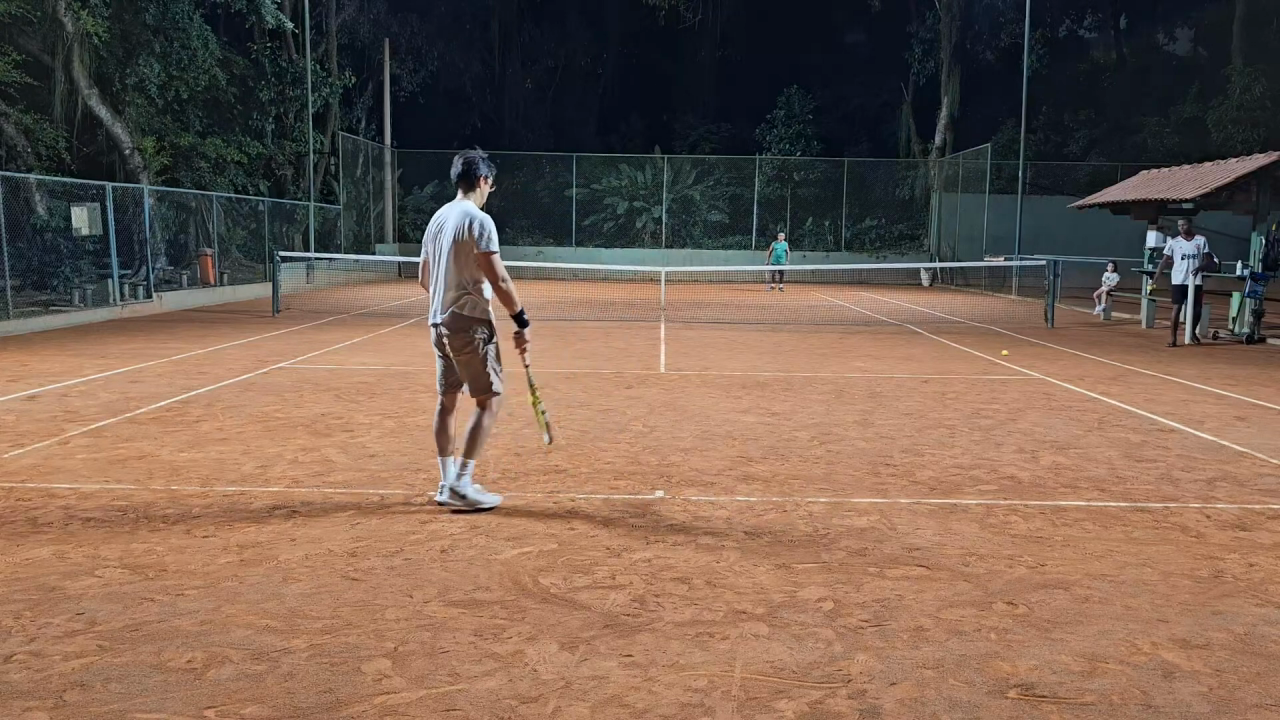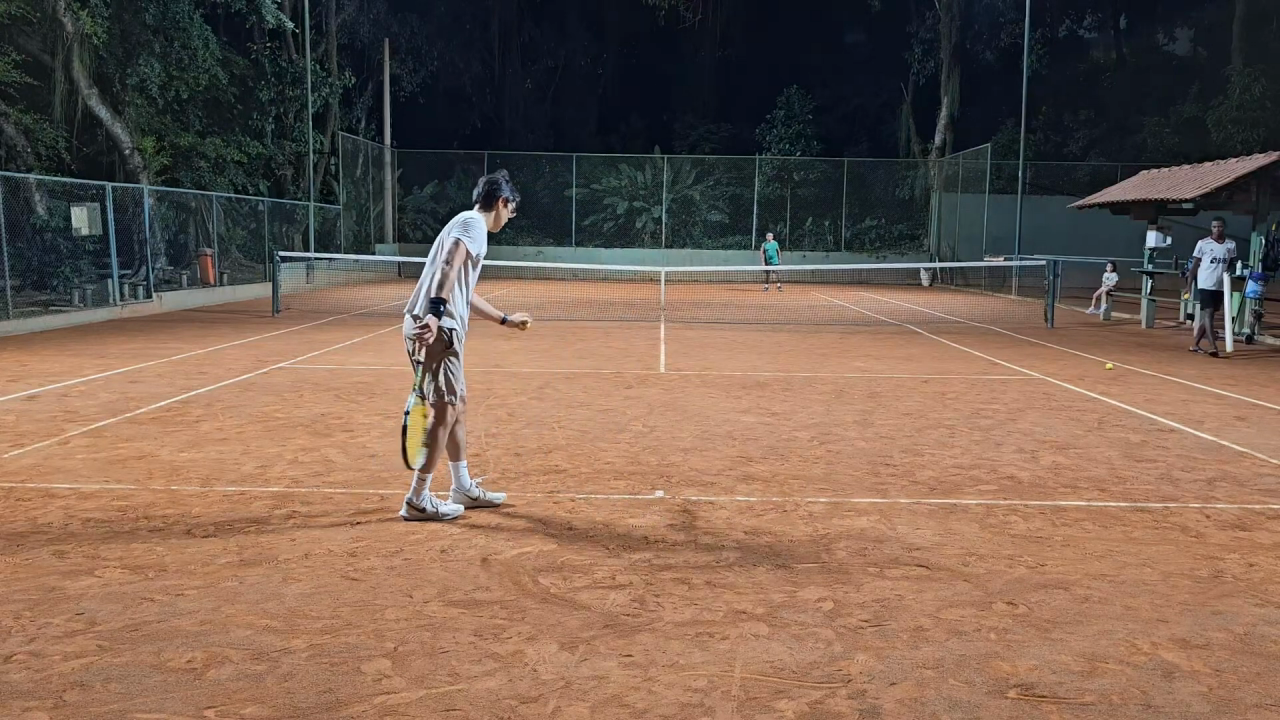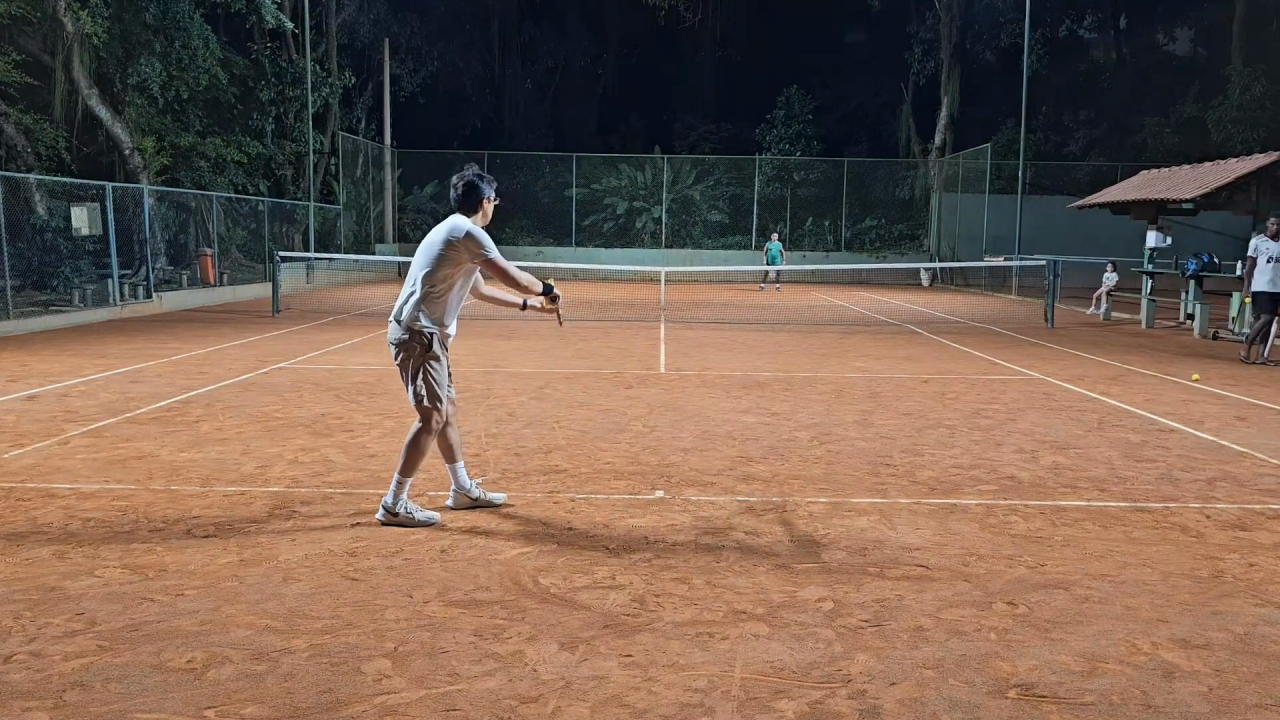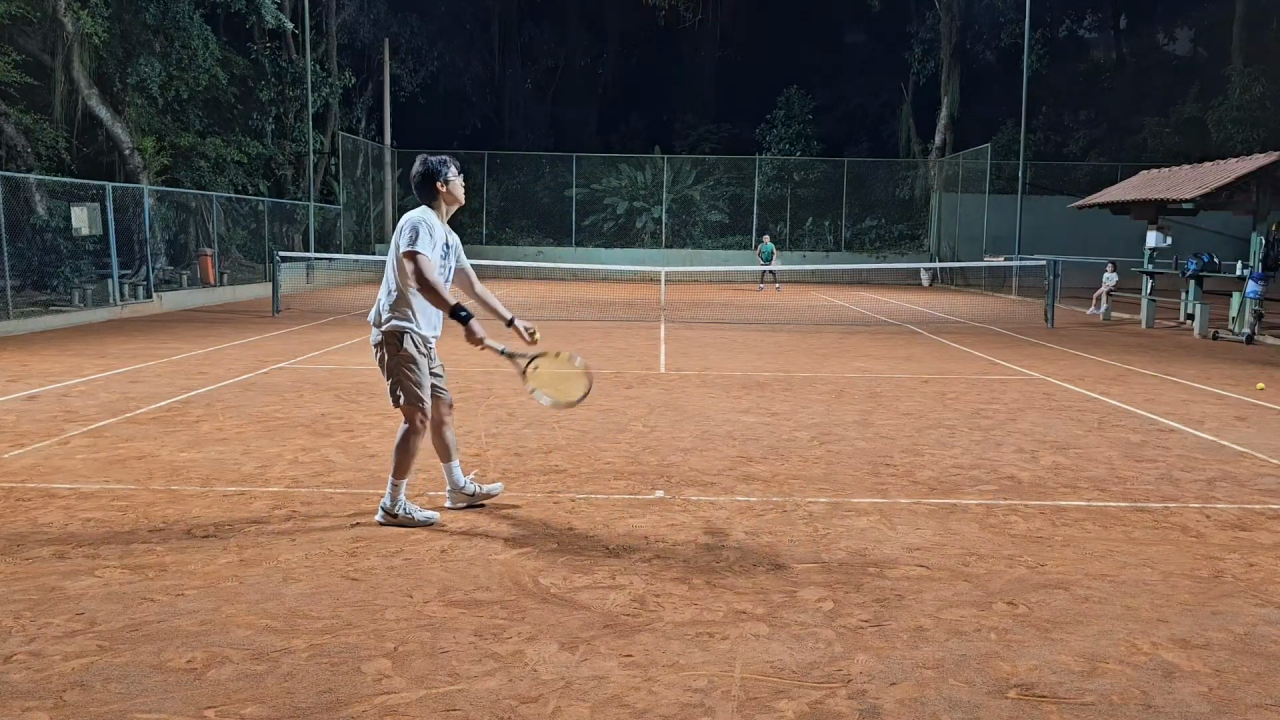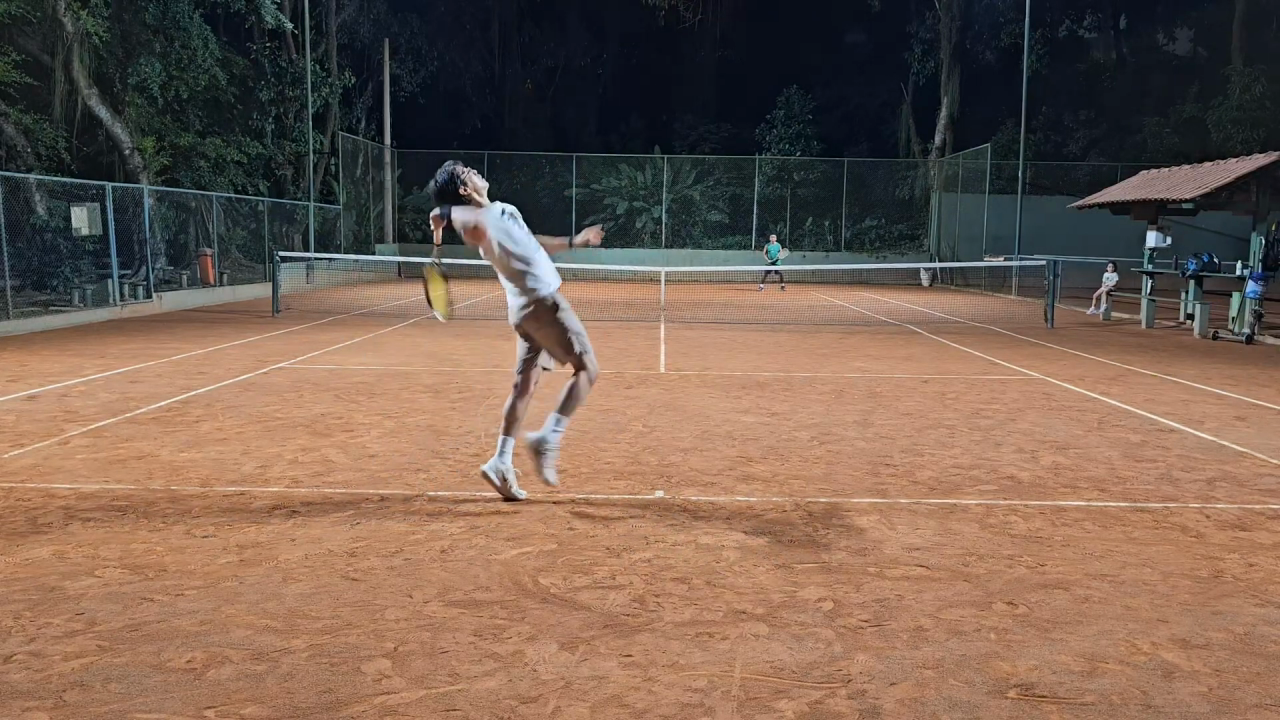
dt=1s
person 1, frame 1
left shoulder: (437, 219)
right shoulder: (479, 220)
left elbow: (425, 279)
right elbow: (499, 280)
right wrist: (522, 322)
left hip: (440, 323)
right hip: (470, 323)
left knee: (447, 402)
right knee: (488, 401)
left ankle: (450, 483)
right ankle: (461, 484)
person 1, frame 2
left shoulder: (468, 225)
right shoulder: (472, 222)
left elbow: (467, 293)
right elbow: (447, 267)
left wrist: (506, 319)
right wrist: (435, 311)
left hip: (441, 326)
right hip: (436, 327)
left knee: (455, 407)
right knee: (445, 410)
left ankle: (463, 488)
right ankle: (418, 500)
person 1, frame 3
left shoulder: (455, 230)
right shoulder: (467, 232)
left elbow: (478, 288)
right elbow: (515, 278)
left wrist: (527, 303)
right wrist: (548, 291)
left hip: (424, 332)
right hip: (419, 333)
left knee: (447, 411)
right knee: (432, 417)
left ankle: (463, 489)
right ankle: (394, 504)
person 1, frame 4
left shoulder: (449, 237)
right shoulder: (417, 223)
left elbow: (475, 287)
right elbow: (422, 280)
left wrist: (512, 321)
right wrist: (465, 319)
left hip: (422, 337)
right hip: (400, 333)
left knee: (442, 410)
right knee: (418, 416)
left ankle: (459, 487)
right ankle: (393, 505)
person 1, frame 5
left shoulder: (503, 211)
right shoulder: (477, 221)
left elbow: (533, 243)
right elbow: (478, 224)
left wrist: (573, 241)
right wrist: (448, 212)
left hip: (530, 307)
right hip: (542, 303)
left knee: (524, 385)
right knee: (586, 369)
left ankle: (501, 463)
right ankle: (547, 437)
